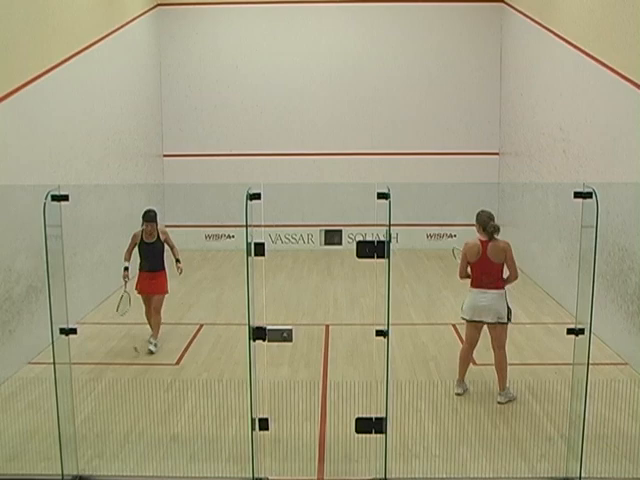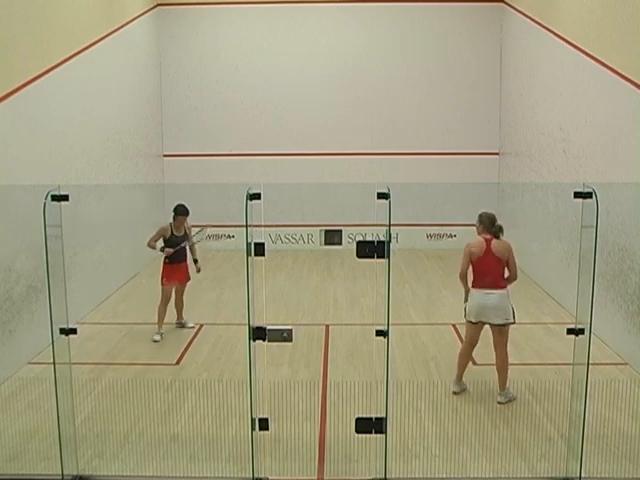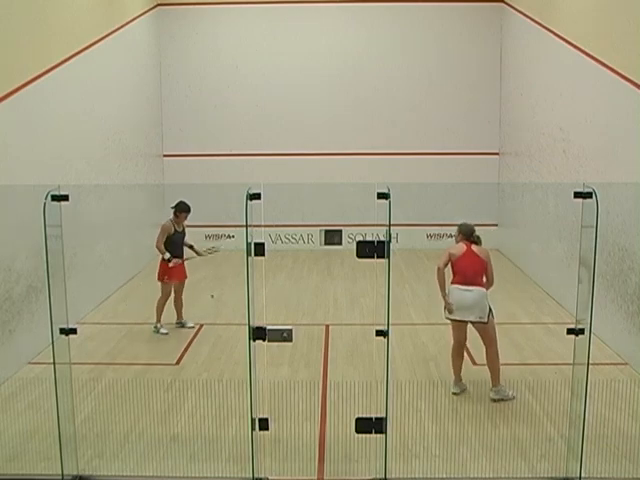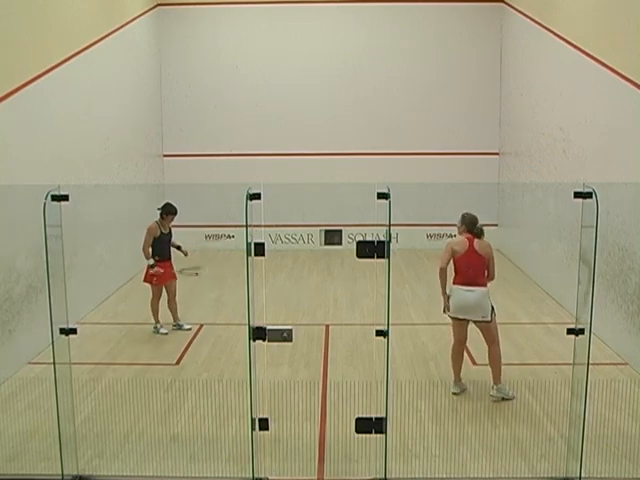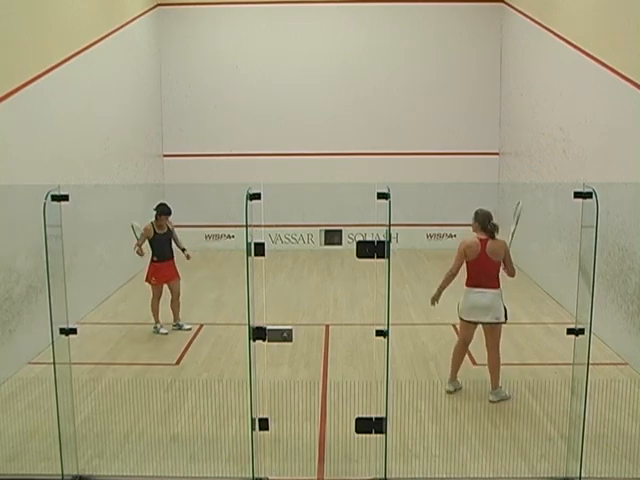
dt=0.7s
person 1, frame 1
left shoulder: (469, 246)
right shoulder: (503, 246)
left elbow: (462, 274)
right elbow: (514, 275)
left hip: (475, 297)
right hip: (496, 299)
left knee: (469, 343)
right knee: (499, 348)
left ankle: (460, 384)
right ankle: (503, 392)
person 1, frame 2
left shoulder: (471, 246)
right shoulder: (505, 246)
left elbow: (462, 274)
right elbow: (513, 276)
left wrist: (467, 290)
left hip: (477, 298)
right hip: (499, 298)
left knee: (469, 343)
right knee: (501, 348)
left ankle: (457, 383)
right ankle: (503, 392)
person 1, frame 3
left shoulder: (453, 249)
right shoulder: (483, 252)
left elbow: (440, 268)
right elbow: (490, 281)
left wrist: (444, 296)
left hip: (457, 294)
right hip: (477, 296)
left knee: (458, 342)
right knee: (491, 344)
left ankle: (457, 383)
right ankle: (496, 388)
person 1, frame 4
left shoulder: (454, 244)
right shoulder: (486, 246)
left elbow: (442, 267)
right elbow: (491, 276)
left wrist: (444, 294)
left hip: (459, 294)
right hip: (480, 295)
left knee: (459, 342)
right knee: (493, 343)
left ankle: (457, 383)
right ankle: (497, 387)
person 1, frame 5
left shoulder: (467, 244)
right shoulder: (501, 245)
left elbow: (453, 271)
right elbow: (511, 273)
left wrist: (438, 291)
left hip: (471, 297)
right hip: (492, 298)
left knee: (462, 342)
right knee: (493, 347)
left ankle: (452, 381)
right ankle: (495, 390)
person 2, frame 1
left shoulder: (163, 233)
right shoulder: (137, 235)
left elbow: (173, 247)
right elbow: (128, 252)
left wrist: (178, 261)
right wrist: (126, 268)
left hip: (160, 275)
right hip: (144, 275)
left knee: (157, 309)
right knee: (148, 307)
left ankle: (154, 341)
right ankle: (153, 332)
person 2, frame 2
left shoulder: (187, 227)
right shoulder: (165, 229)
left elbow: (191, 244)
right elbow: (150, 243)
left wrist: (196, 261)
right wrist: (162, 249)
left hip: (183, 266)
right hip: (169, 267)
left knee: (180, 295)
right knee: (165, 299)
left ankle: (180, 320)
right ankle: (159, 330)
person 2, frame 3
left shoulder: (182, 224)
right shoulder: (167, 226)
right elbow: (158, 245)
left wrist: (192, 247)
right wrist: (170, 259)
left hip: (179, 263)
right hip: (168, 264)
left knee: (179, 294)
right knee: (165, 295)
left ankle: (180, 320)
right ankle: (157, 324)
person 2, frame 4
left shoulder: (168, 226)
right shoulder: (153, 228)
right elbow: (145, 248)
left wrist: (179, 247)
right wrist: (152, 266)
left hip: (168, 264)
right hip: (157, 266)
left knee: (173, 295)
right knee: (156, 296)
left ankle: (177, 322)
right ankle: (157, 325)
person 2, frame 5
left shoulder: (169, 224)
right shoulder: (148, 229)
left elbow: (176, 239)
right elbow: (138, 245)
left wrist: (184, 250)
right wrist: (138, 250)
left hip: (170, 264)
right hip: (157, 266)
left knee: (176, 294)
right knee: (157, 296)
left ankle: (177, 322)
right ankle: (157, 325)
